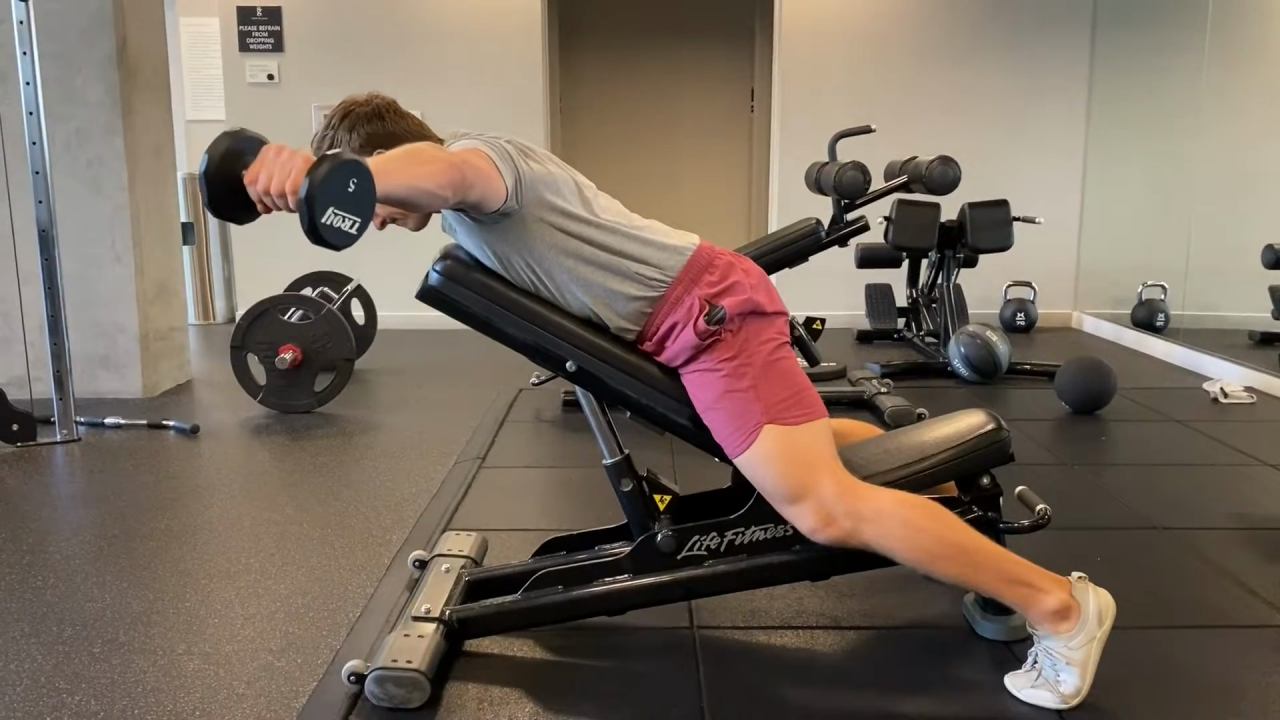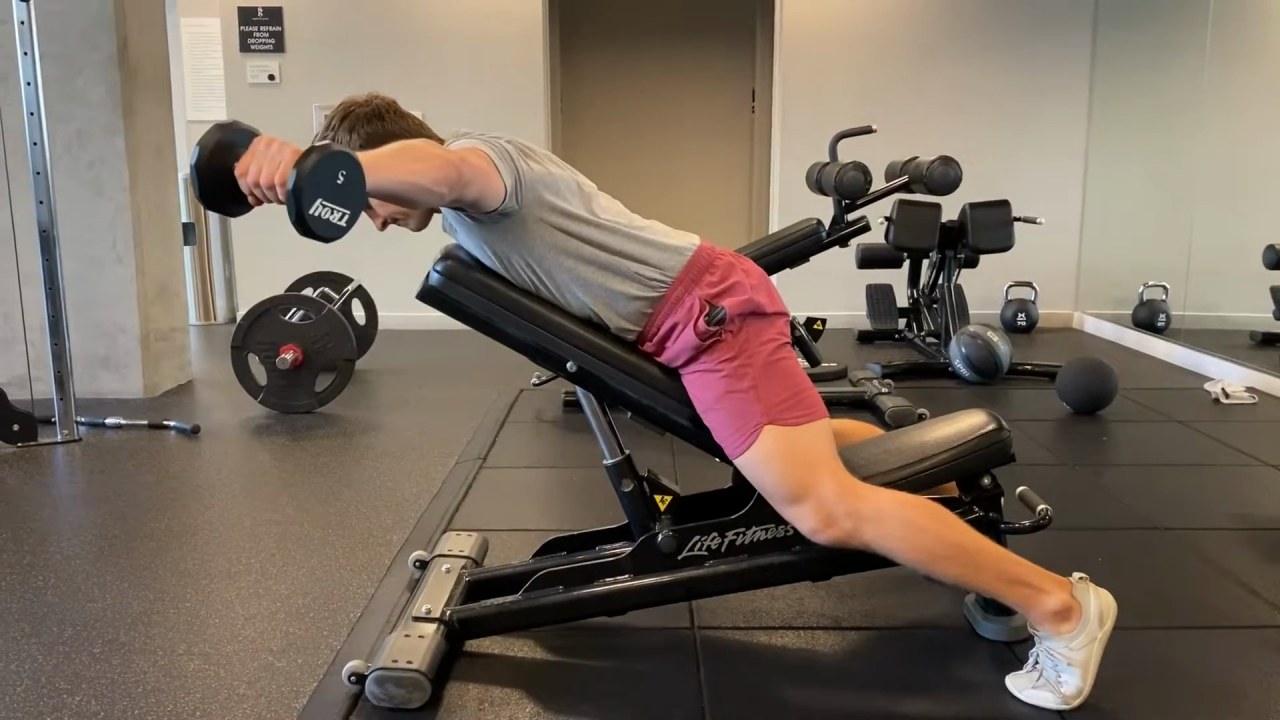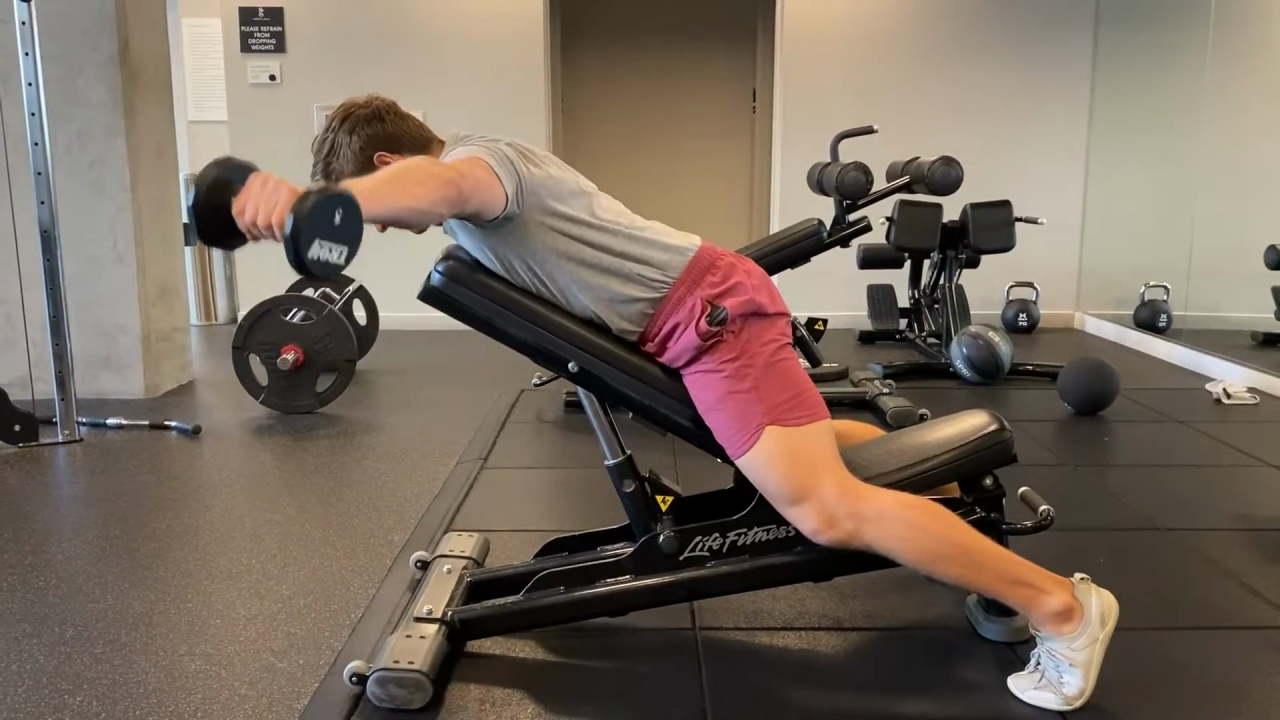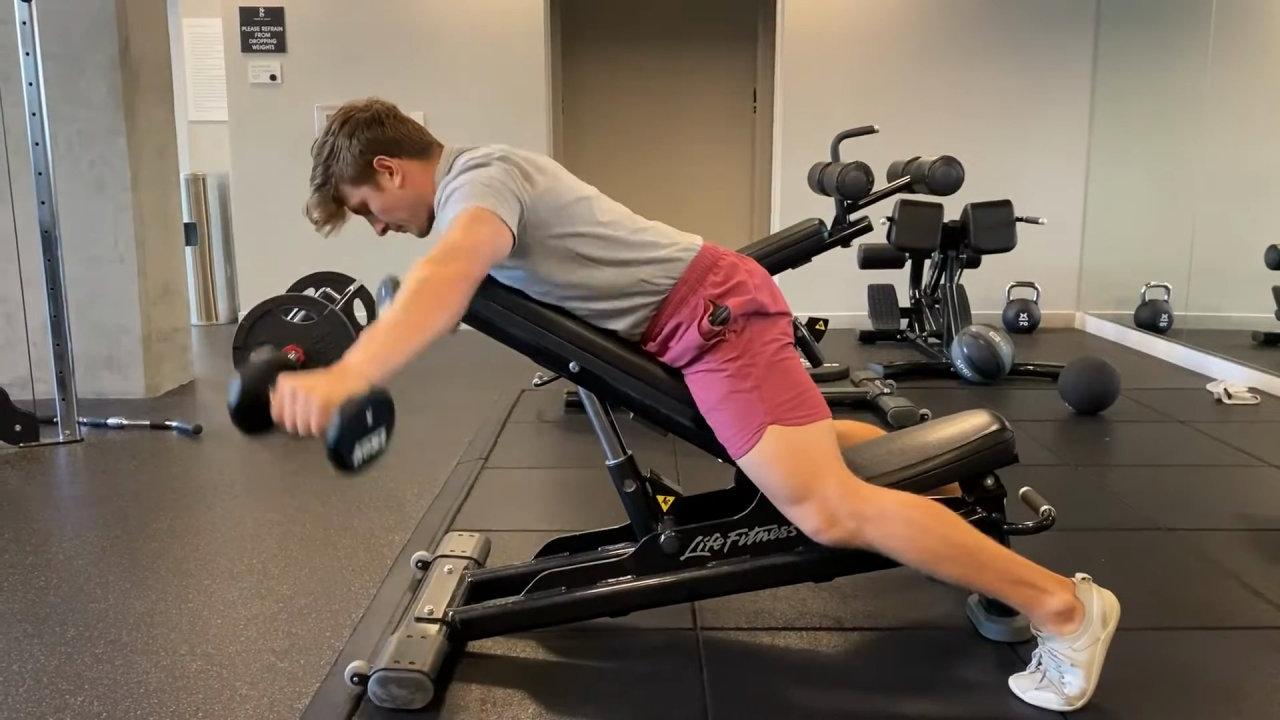
dt=0.3s
person 1, frame 1
left shoulder: (474, 153)
right shoulder: (471, 179)
left elbow: (435, 171)
left hip: (707, 311)
right hip: (696, 307)
left knee: (824, 509)
right knee: (808, 441)
left ankle: (1057, 603)
person 1, frame 2
left shoulder: (474, 156)
right shoulder: (476, 171)
left elbow: (433, 168)
left hip: (707, 313)
right hip: (696, 310)
left knee: (824, 511)
right knee: (805, 443)
left ankle: (1059, 605)
person 1, frame 3
left shoulder: (475, 156)
right shoulder: (473, 168)
left elbow: (434, 183)
left wrist: (314, 200)
left hip: (708, 311)
right hip: (697, 309)
left knee: (826, 511)
right knee: (805, 443)
left ankle: (1060, 606)
person 1, frame 4
left shoulder: (474, 184)
right shoulder: (476, 175)
left elbow: (445, 276)
right elbow: (455, 280)
left wrist: (342, 378)
left hip: (712, 312)
right hip: (706, 305)
left knee: (827, 509)
right knee: (810, 442)
left ankle: (1062, 604)
